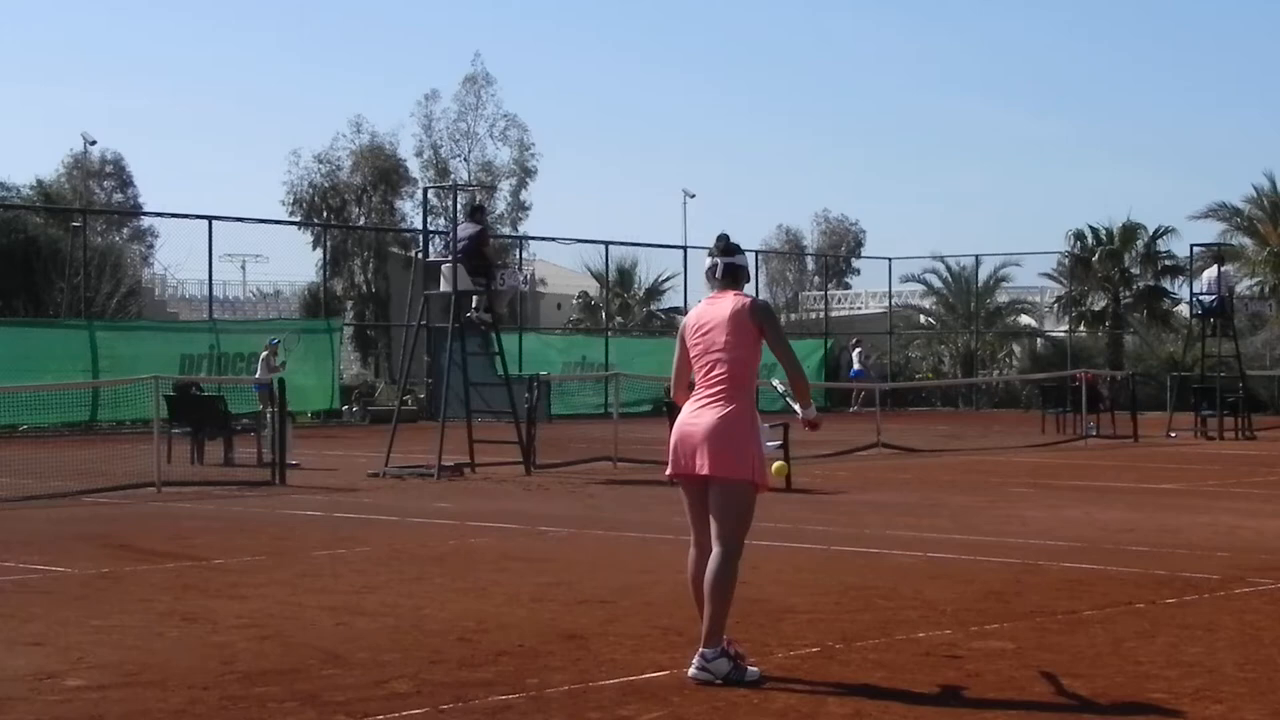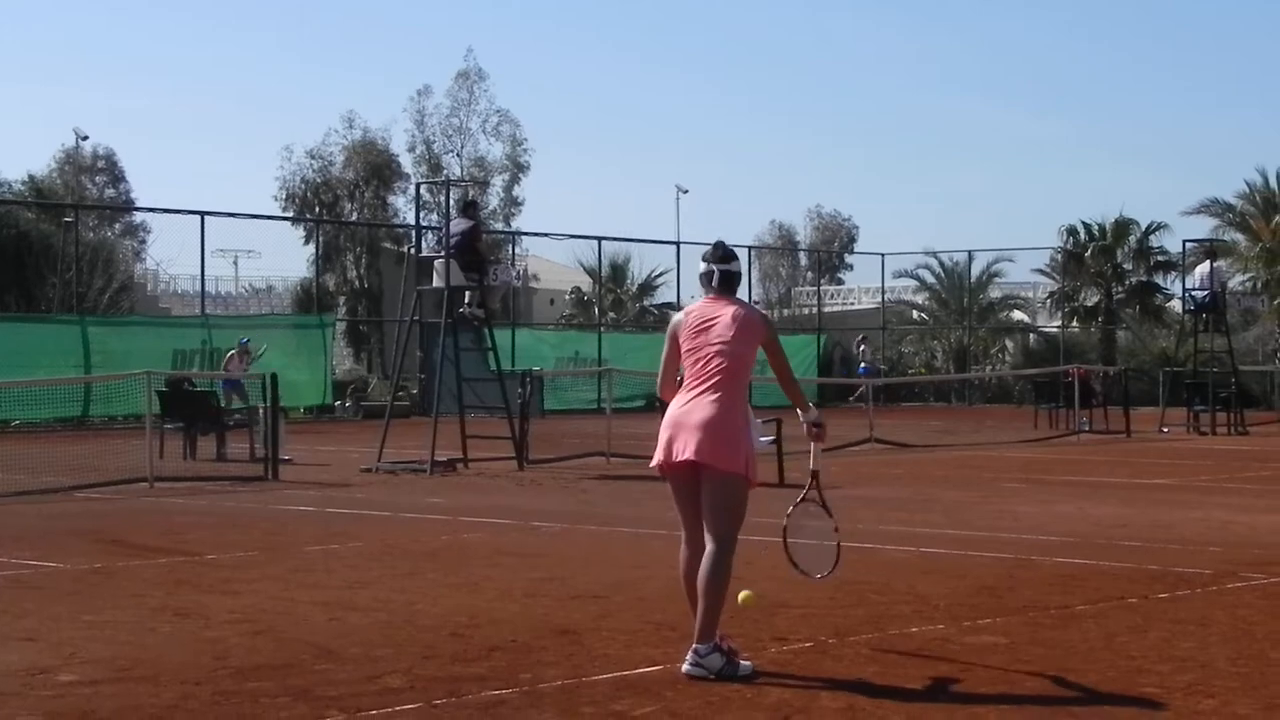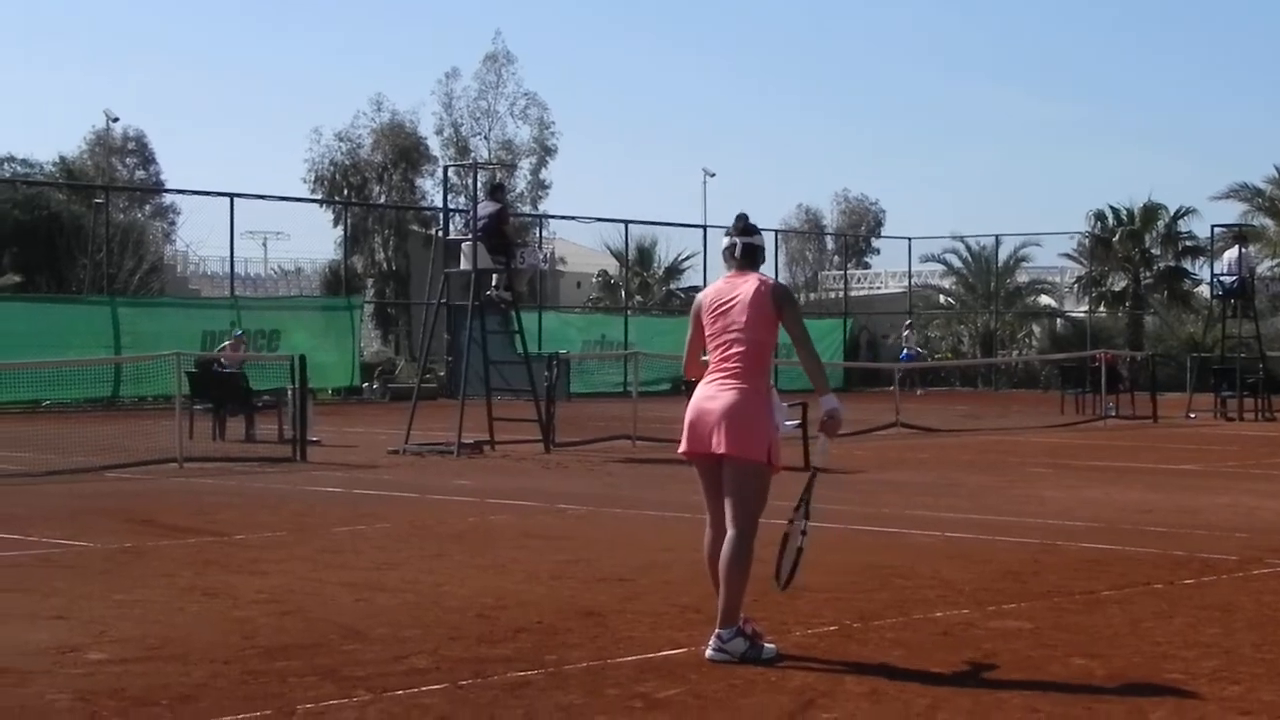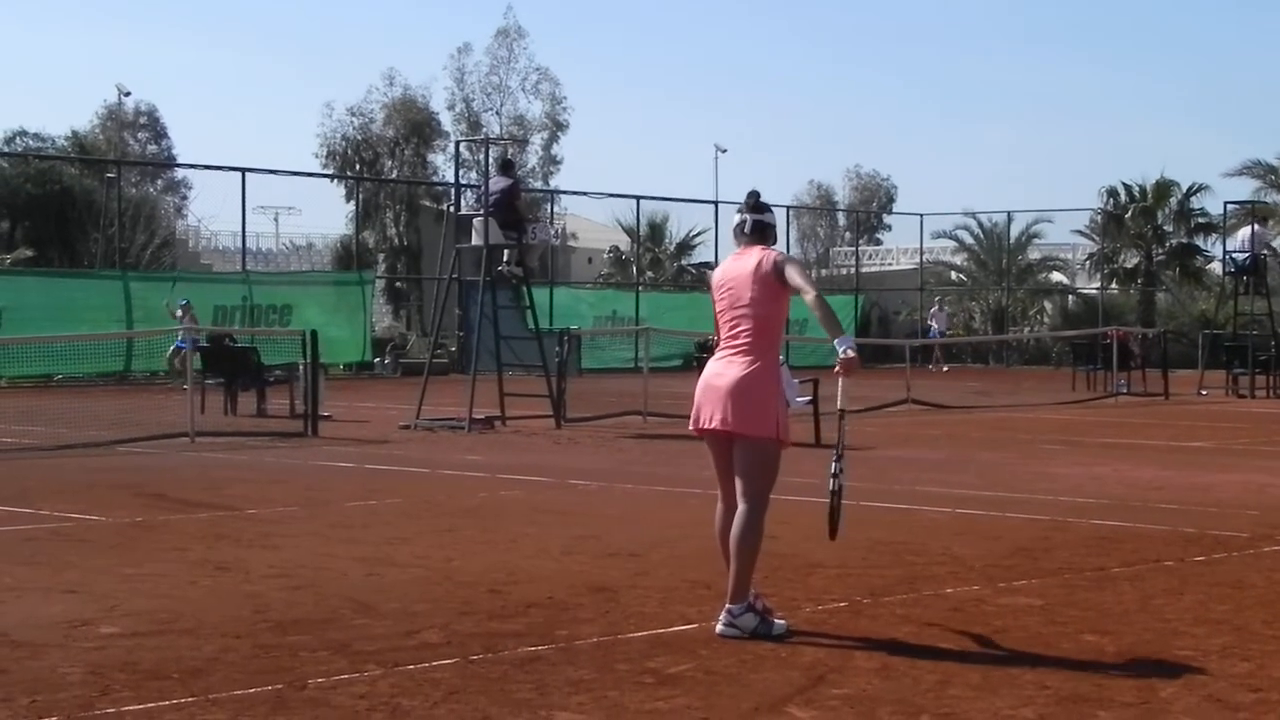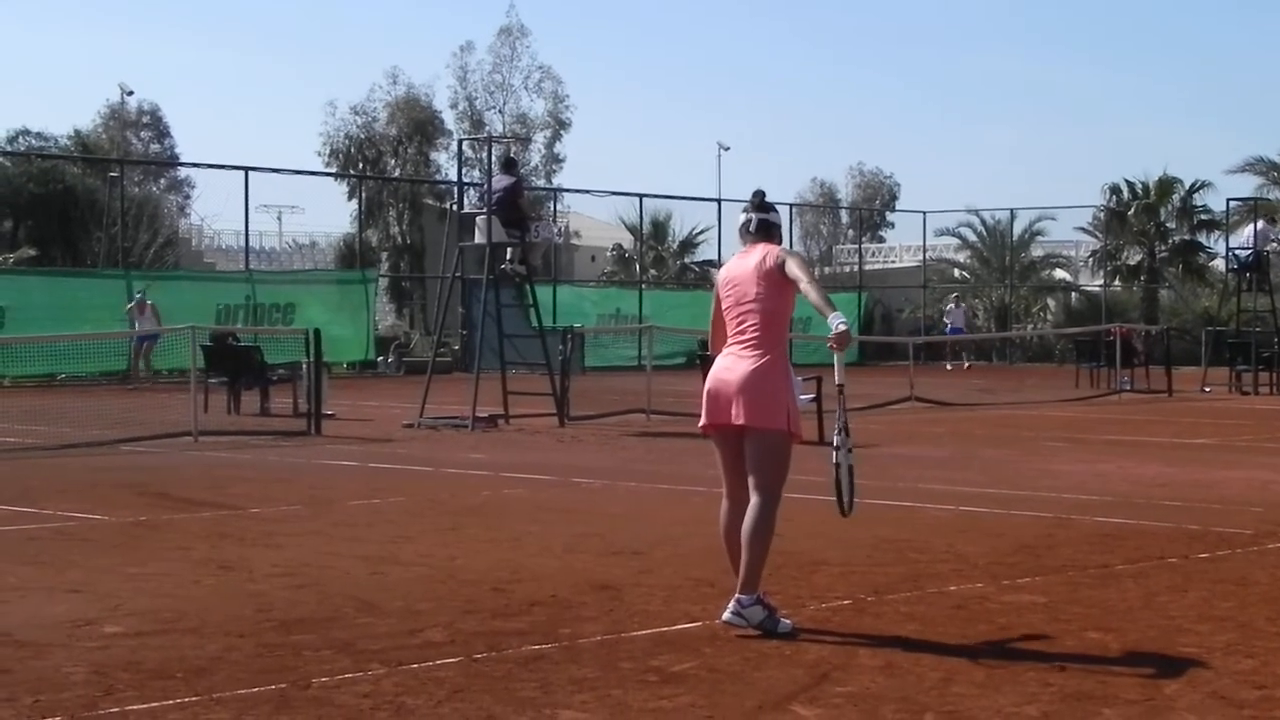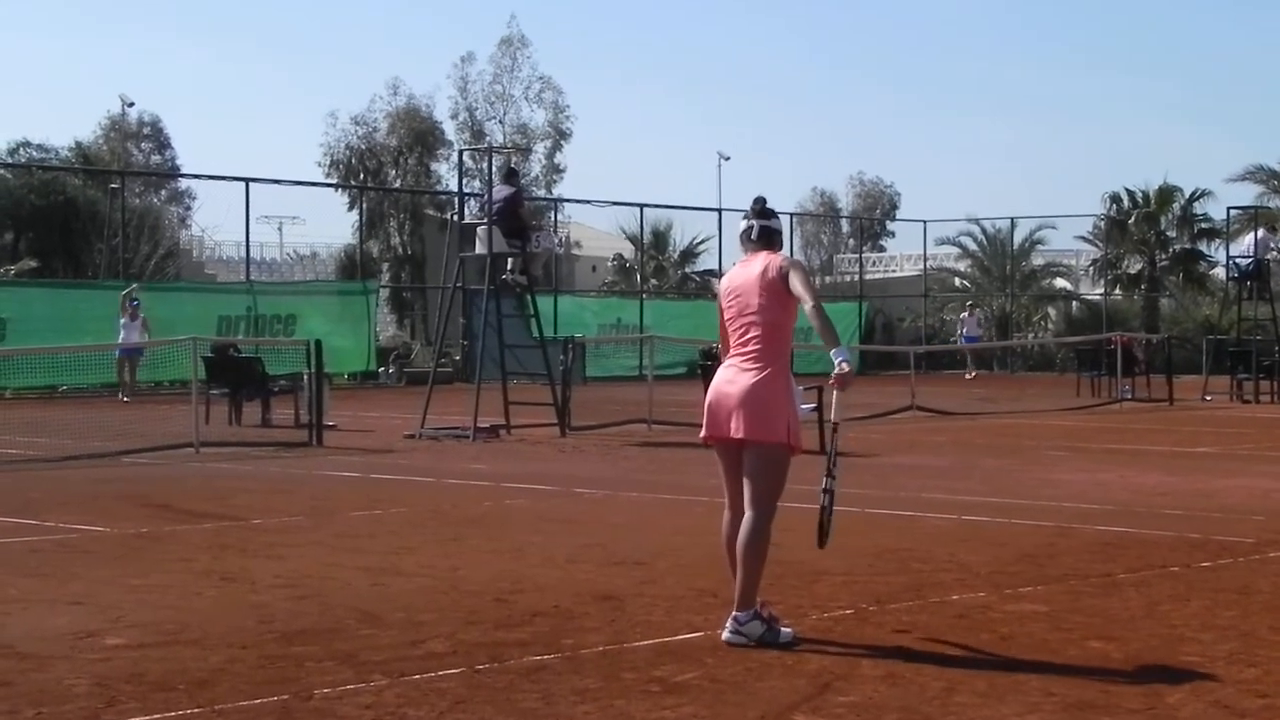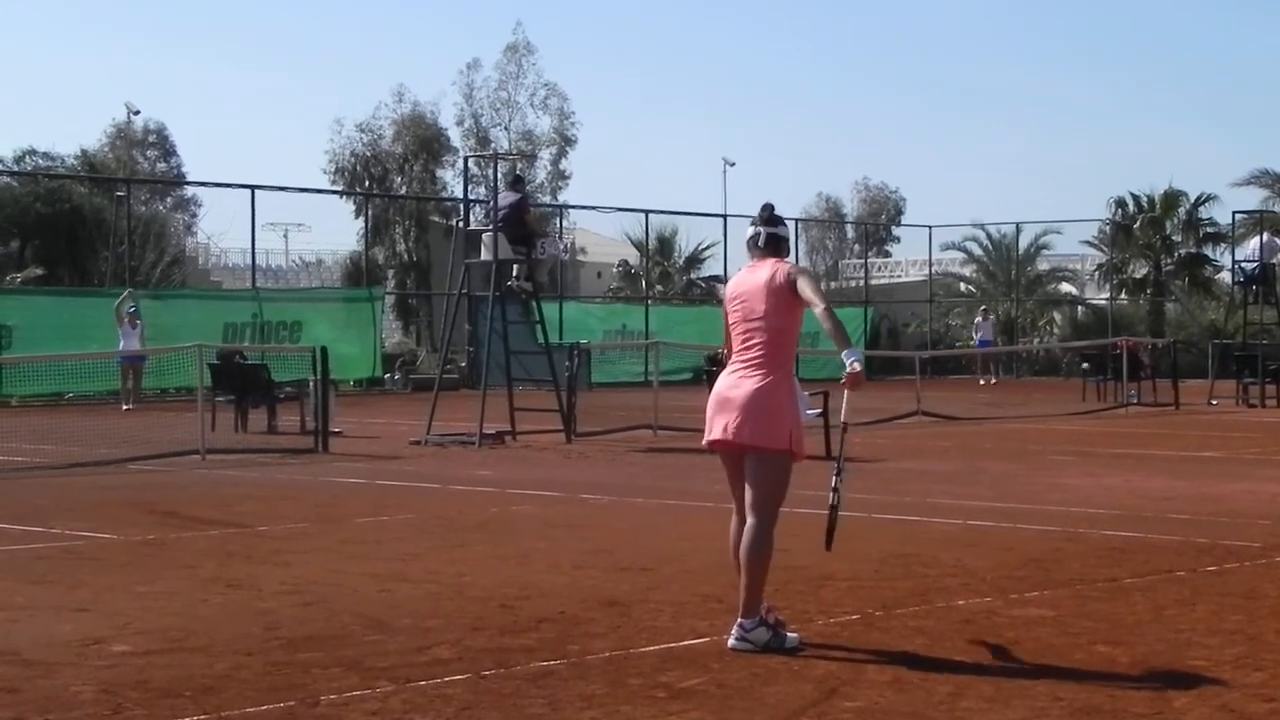
dt=0.5s
person 1, frame 1
left shoulder: (690, 318)
right shoulder: (753, 308)
right elbow: (790, 366)
right wrist: (808, 409)
left hip: (687, 430)
right hip: (730, 432)
left knee: (703, 543)
right knee: (727, 546)
left ankle: (714, 643)
right ankle: (710, 655)
person 1, frame 2
left shoulder: (681, 319)
right shoulder: (755, 319)
right elbow: (786, 379)
right wrist: (809, 415)
left hip: (678, 424)
right hip: (721, 428)
left knee: (694, 538)
right knee: (720, 542)
left ankle: (707, 639)
right ankle: (703, 650)
person 1, frame 3
left shoulder: (704, 298)
right shoulder: (774, 292)
right elbow: (804, 347)
right wrist: (828, 401)
left hip: (703, 408)
right hip: (745, 412)
left knee: (719, 522)
right knee: (742, 526)
left ankle: (731, 622)
right ankle: (725, 636)
person 1, frame 4
left shoulder: (720, 272)
right shoulder: (778, 262)
right elbow: (812, 295)
right wrist: (843, 343)
left hip: (713, 381)
right hip: (753, 386)
left knee: (730, 498)
right knee: (752, 501)
left ankle: (741, 599)
right ankle: (736, 610)
person 1, frame 5
left shoulder: (725, 271)
right shoulder: (781, 257)
right elbow: (807, 282)
right wrist: (837, 321)
left hip: (721, 380)
right hip: (762, 381)
left knee: (736, 494)
right knee: (764, 495)
left ankle: (746, 596)
right ankle: (746, 600)
person 1, frame 6
left shoulder: (727, 280)
right shoulder: (785, 266)
right elbow: (811, 305)
right wrist: (840, 356)
left hip: (723, 390)
right hip: (764, 393)
left knee: (737, 506)
right knee: (759, 509)
left ankle: (747, 607)
right ankle: (743, 618)
person 1, frame 7
left shoulder: (733, 285)
right shoulder: (792, 274)
right elbow: (821, 307)
right wrist: (850, 356)
left hip: (726, 394)
right hip: (765, 400)
left knee: (745, 511)
right knee: (762, 515)
left ankle: (754, 611)
right ankle: (748, 624)
